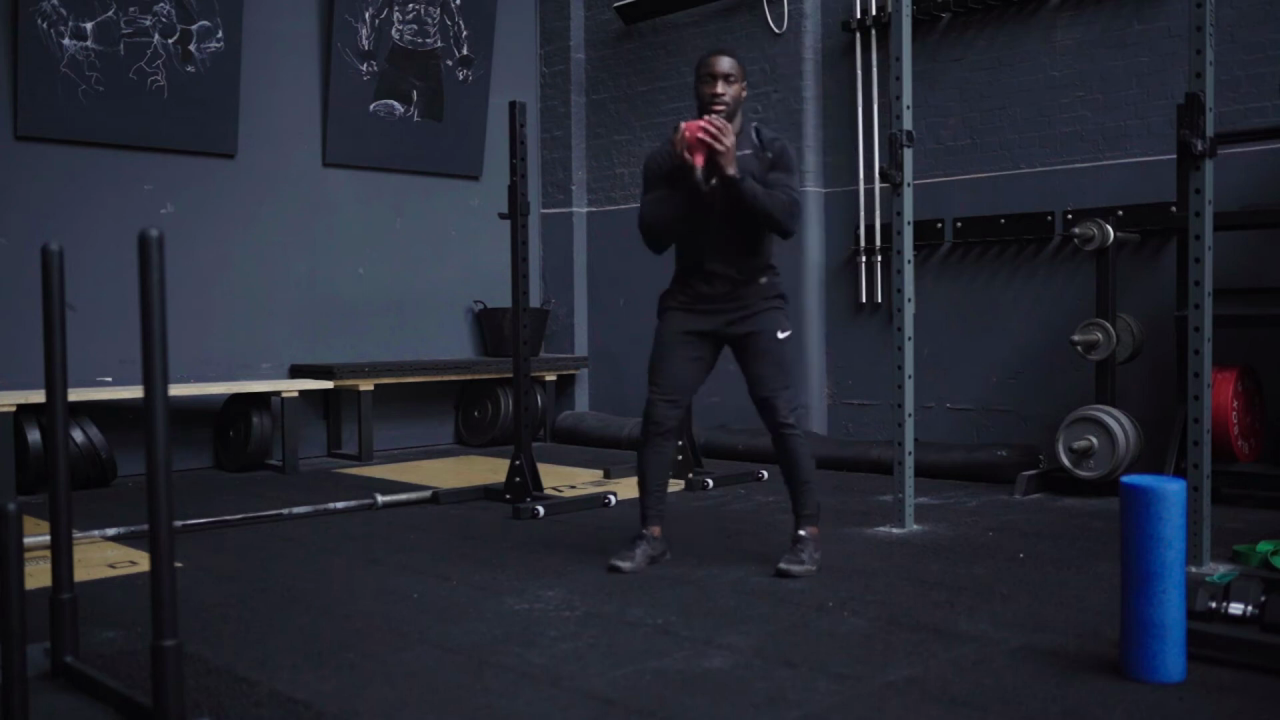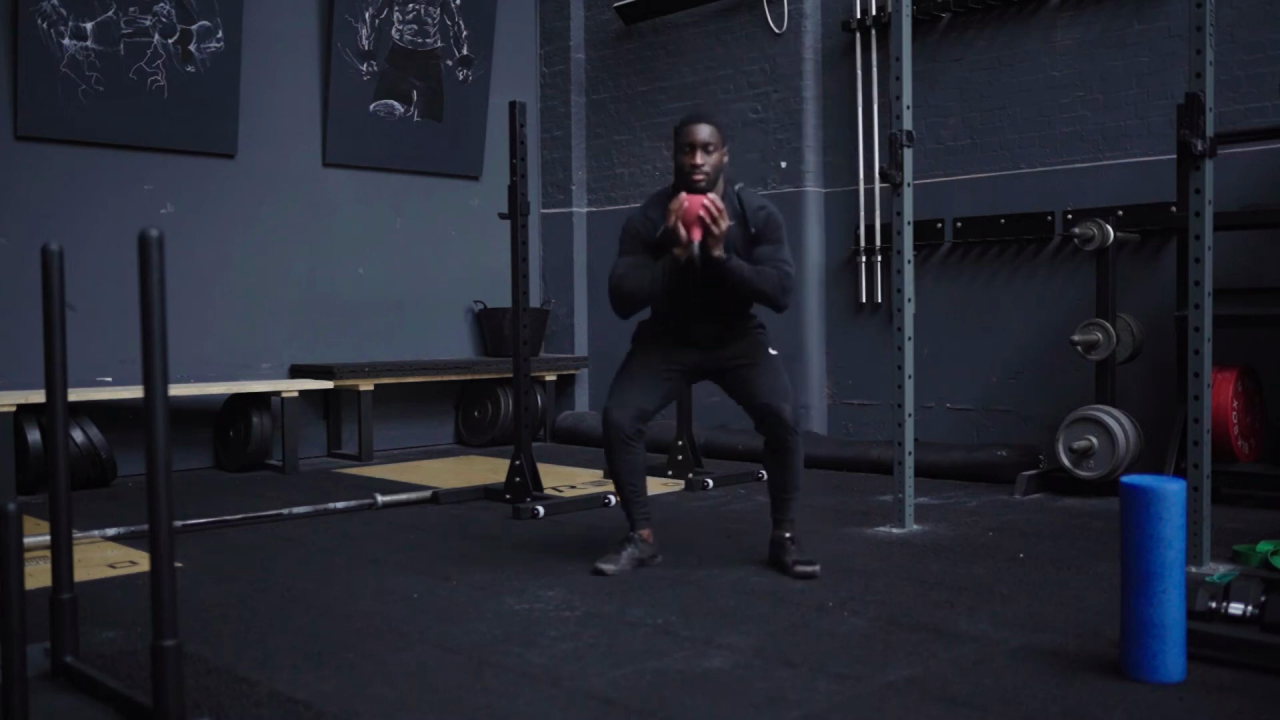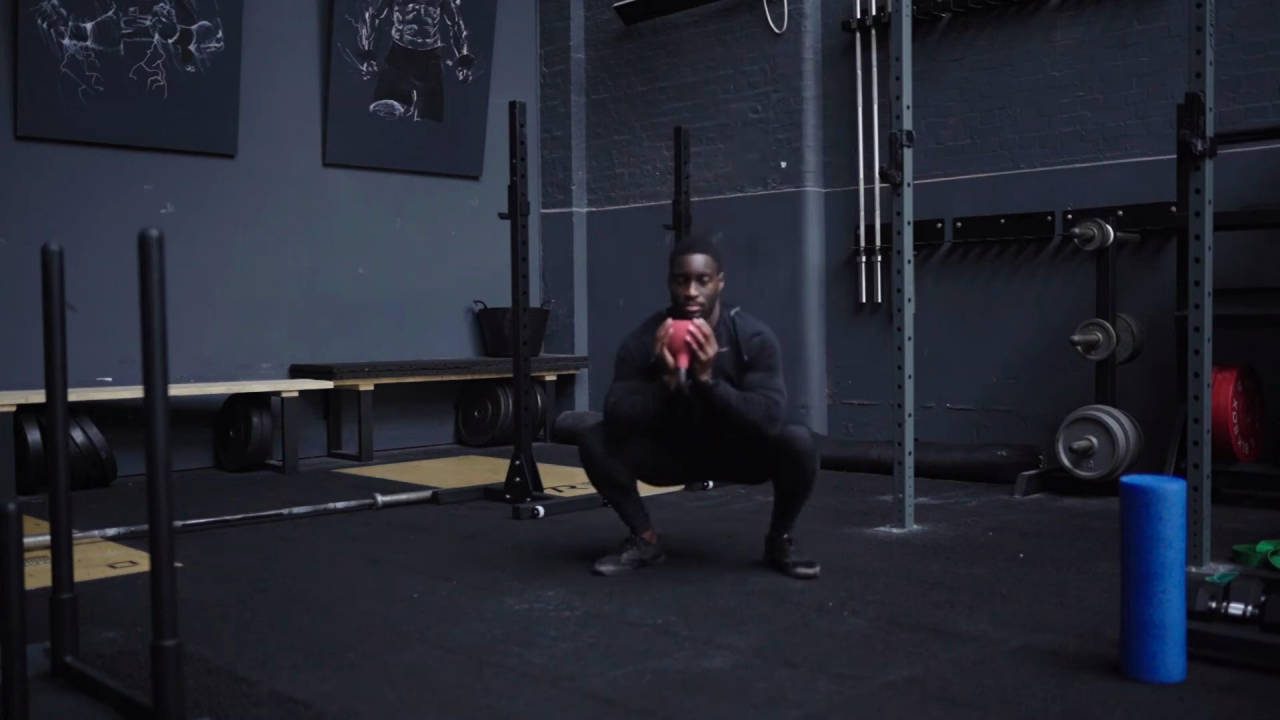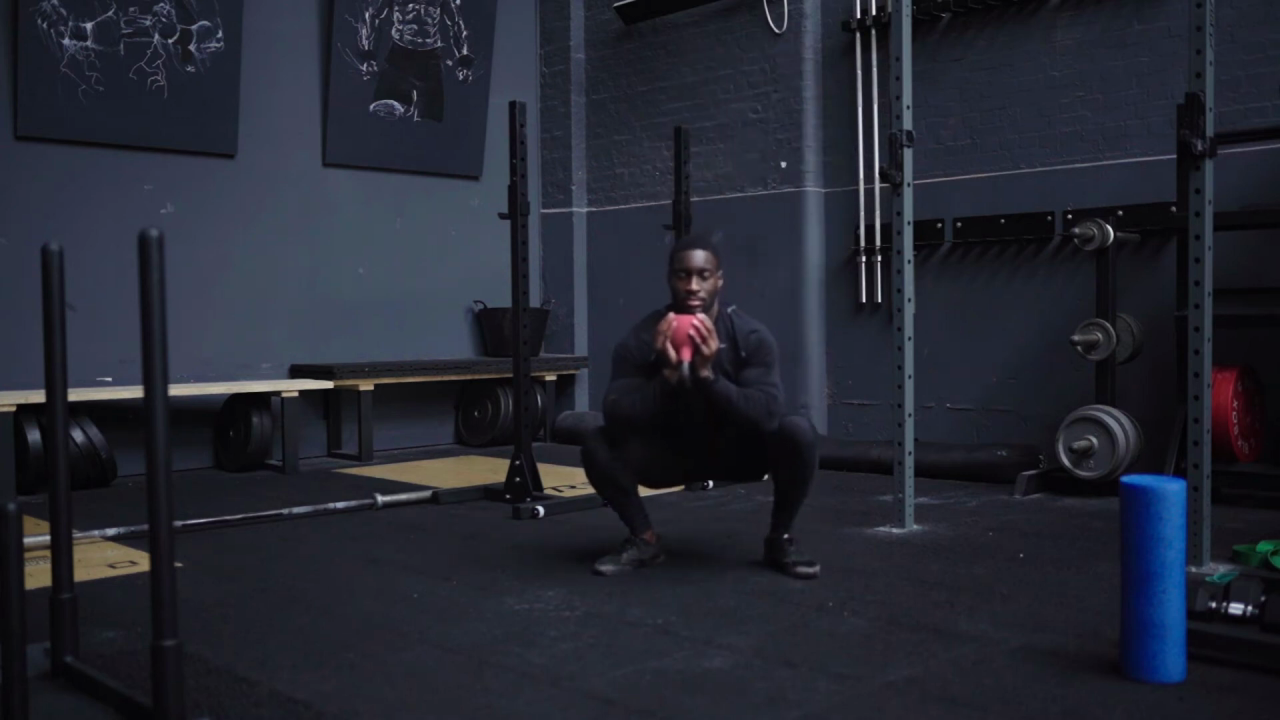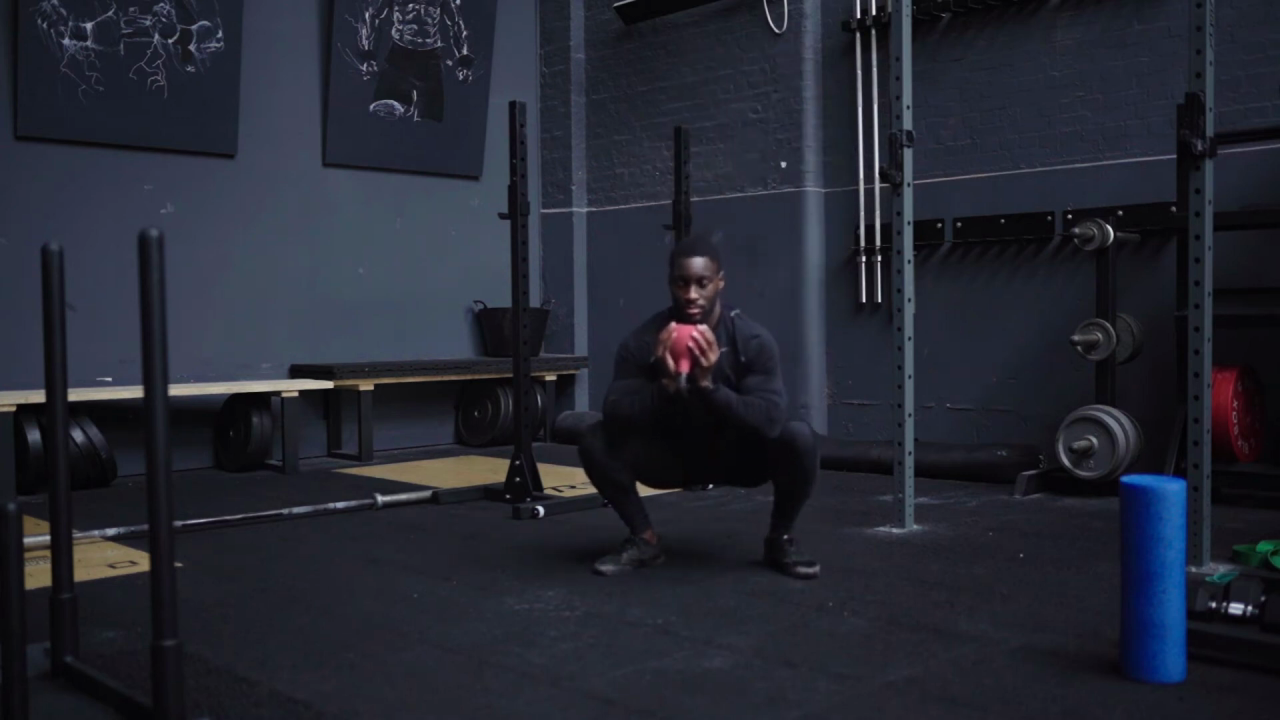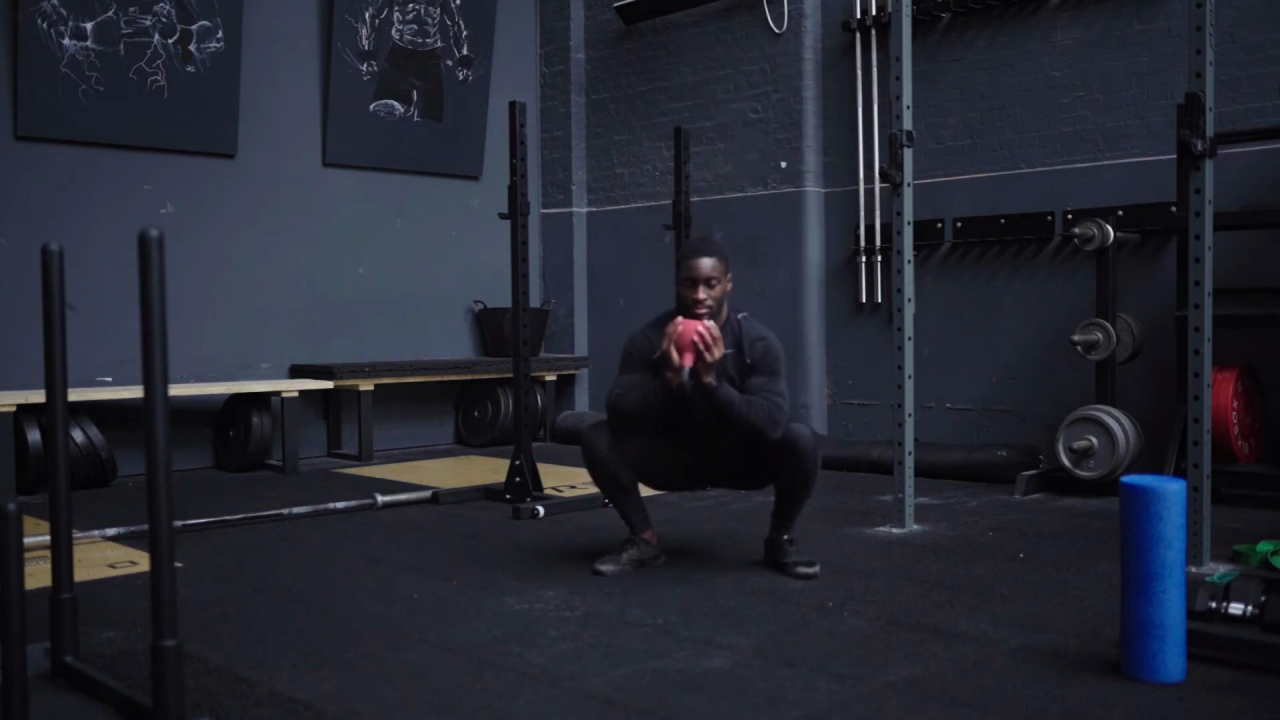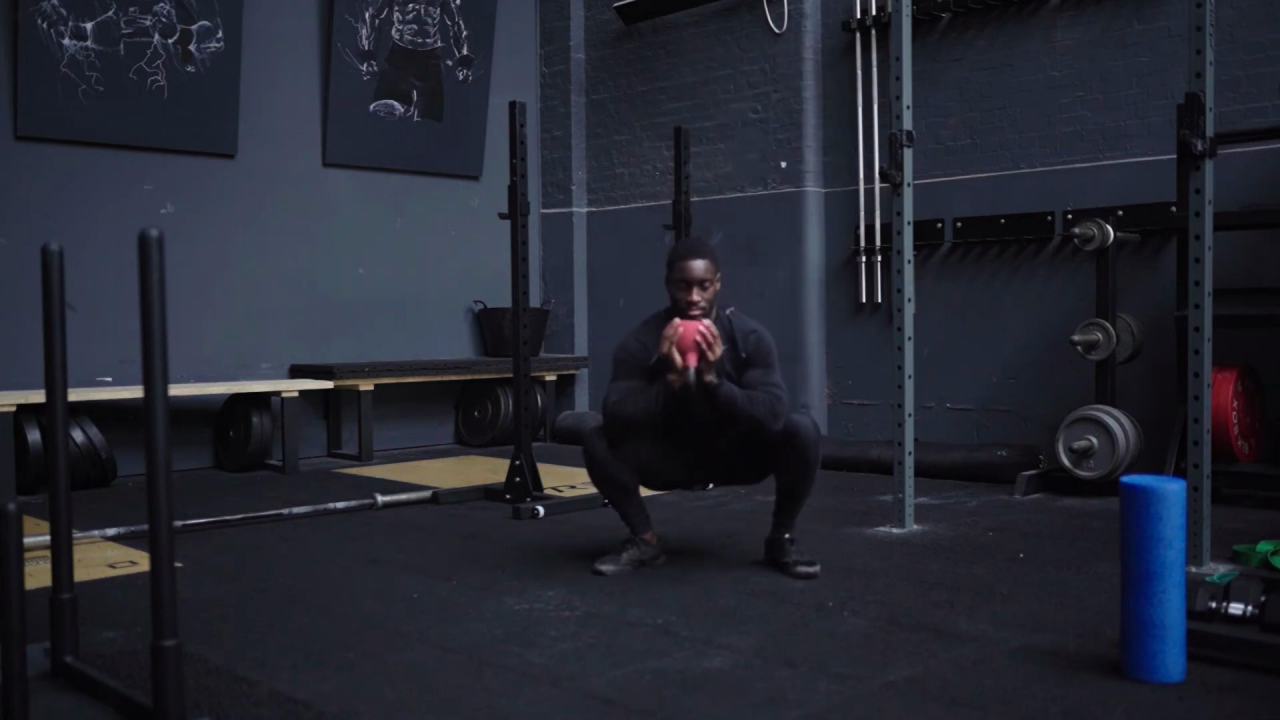
dt=0.7s
person 1, frame 1
left shoulder: (771, 148)
right shoulder: (666, 156)
left elbow: (787, 219)
right elbow: (655, 236)
left wrist: (733, 176)
right wrist: (689, 180)
left hip: (755, 301)
right hip: (689, 304)
left knee: (781, 415)
right knee: (661, 415)
left ankle: (808, 533)
right ankle: (651, 533)
person 1, frame 2
left shoulder: (758, 214)
right shoulder: (649, 218)
left elbow: (781, 292)
right elbow: (622, 300)
left wrist: (720, 254)
right wrist: (676, 255)
left hip: (737, 340)
right hip: (667, 342)
left knee: (782, 417)
right knee: (619, 418)
left ankle: (783, 538)
right ankle: (641, 538)
person 1, frame 3
left shoulder: (755, 338)
right shoulder: (642, 342)
left elbow: (770, 420)
right elbow: (617, 421)
left wrist: (709, 380)
right wrist: (667, 383)
left hip: (737, 449)
right hip: (671, 450)
left knee: (798, 442)
right knee: (596, 443)
left ankle: (780, 541)
right ankle: (644, 539)
person 1, frame 4
left shoulder: (751, 336)
right shoulder: (638, 340)
left elbow: (768, 415)
right elbow: (617, 419)
left wrist: (708, 375)
right wrist: (667, 377)
left hip: (735, 450)
right hip: (669, 454)
left knee: (798, 432)
right knee: (597, 445)
left ankle: (780, 540)
right ankle: (643, 540)
person 1, frame 5
left shoulder: (753, 340)
right shoulder: (642, 342)
left elbow: (771, 420)
right elbow: (616, 417)
left wrist: (709, 384)
right wrist: (665, 386)
left hip: (736, 455)
right hip: (672, 455)
left knee: (799, 439)
right knee: (596, 441)
left ankle: (780, 541)
right ankle: (644, 540)
person 1, frame 6
left shoulder: (759, 342)
right shoulder: (648, 340)
left elbow: (773, 423)
right elbow: (619, 413)
left wrist: (712, 381)
right wrist: (669, 379)
left hip: (740, 458)
right hip: (675, 458)
left knee: (800, 440)
right knee: (598, 439)
left ankle: (780, 541)
right ankle: (644, 540)
person 1, frame 7
left shoulder: (750, 337)
right shoulder: (640, 343)
left elbow: (774, 414)
right elbow: (617, 419)
left wrist: (713, 379)
right wrist: (670, 381)
left hip: (736, 453)
right hip: (672, 457)
left knee: (802, 430)
right knee: (599, 443)
left ankle: (781, 540)
right ankle: (644, 540)
